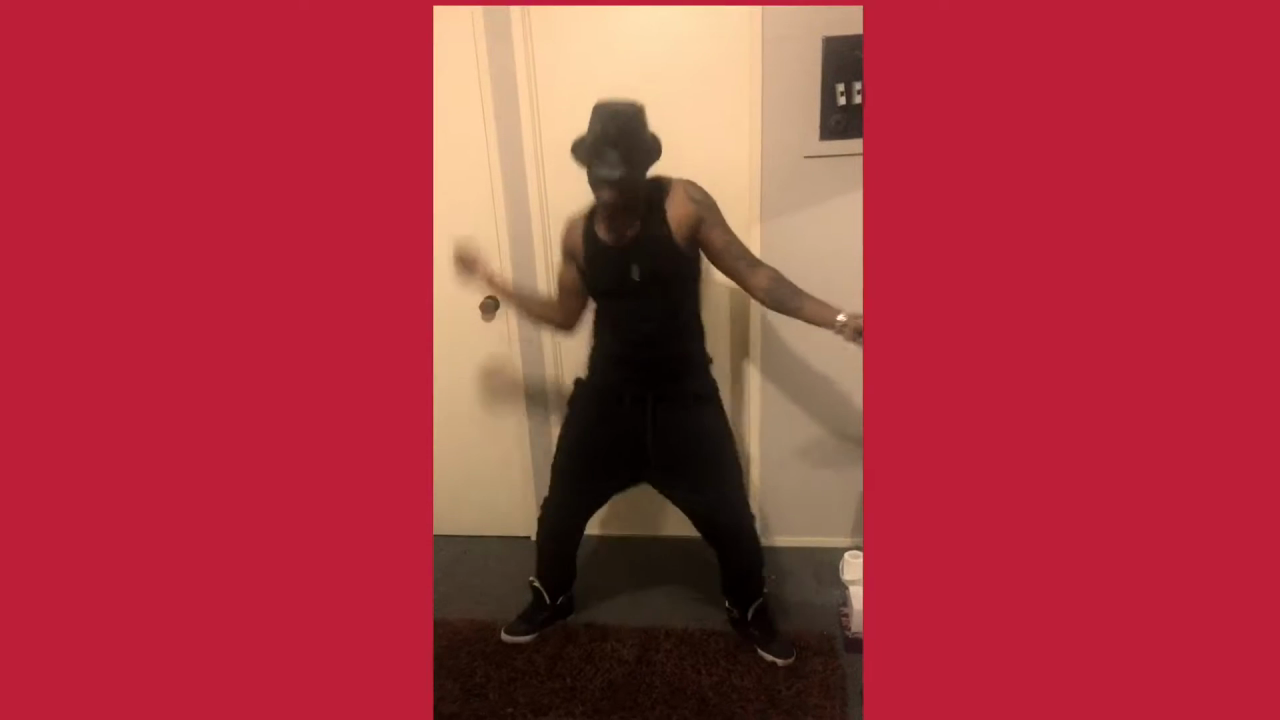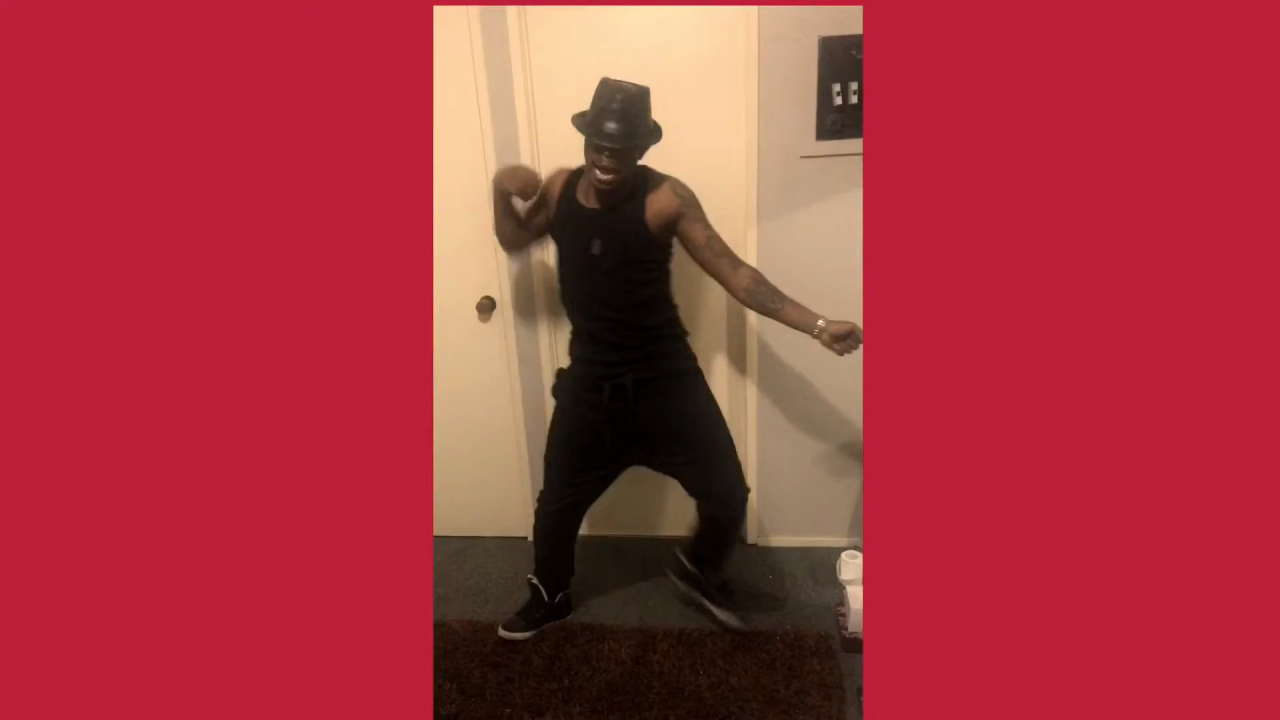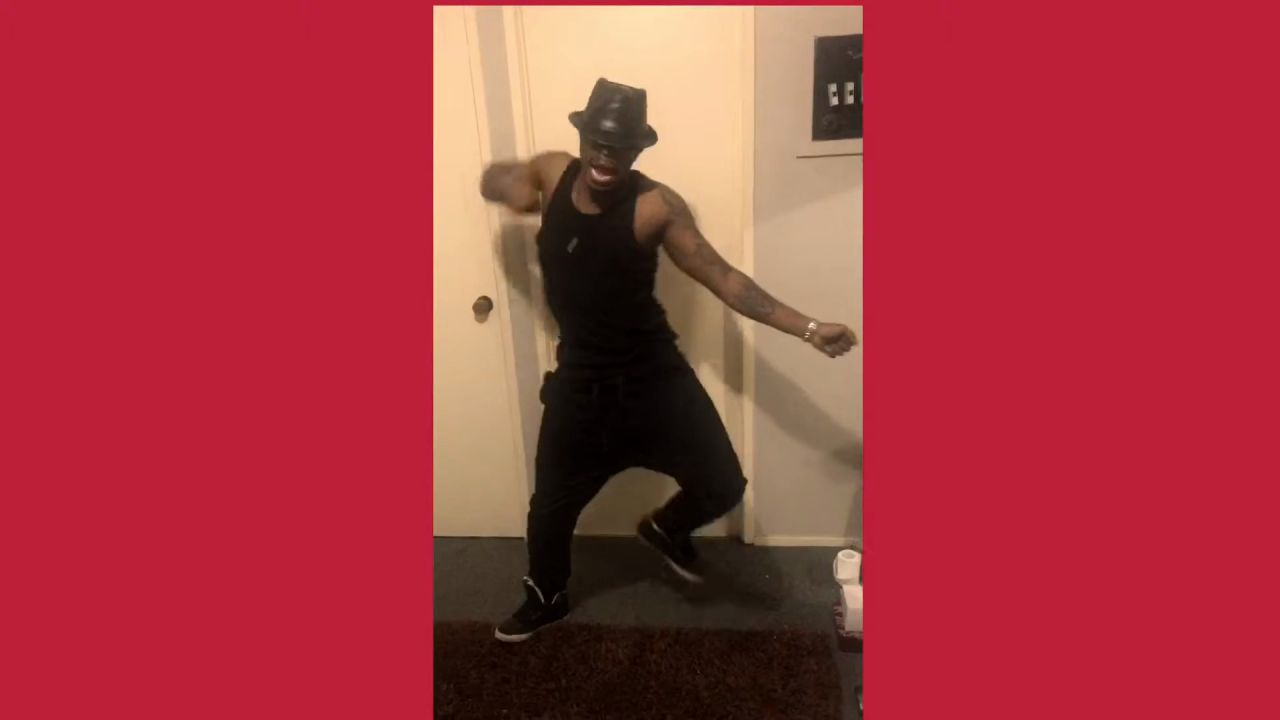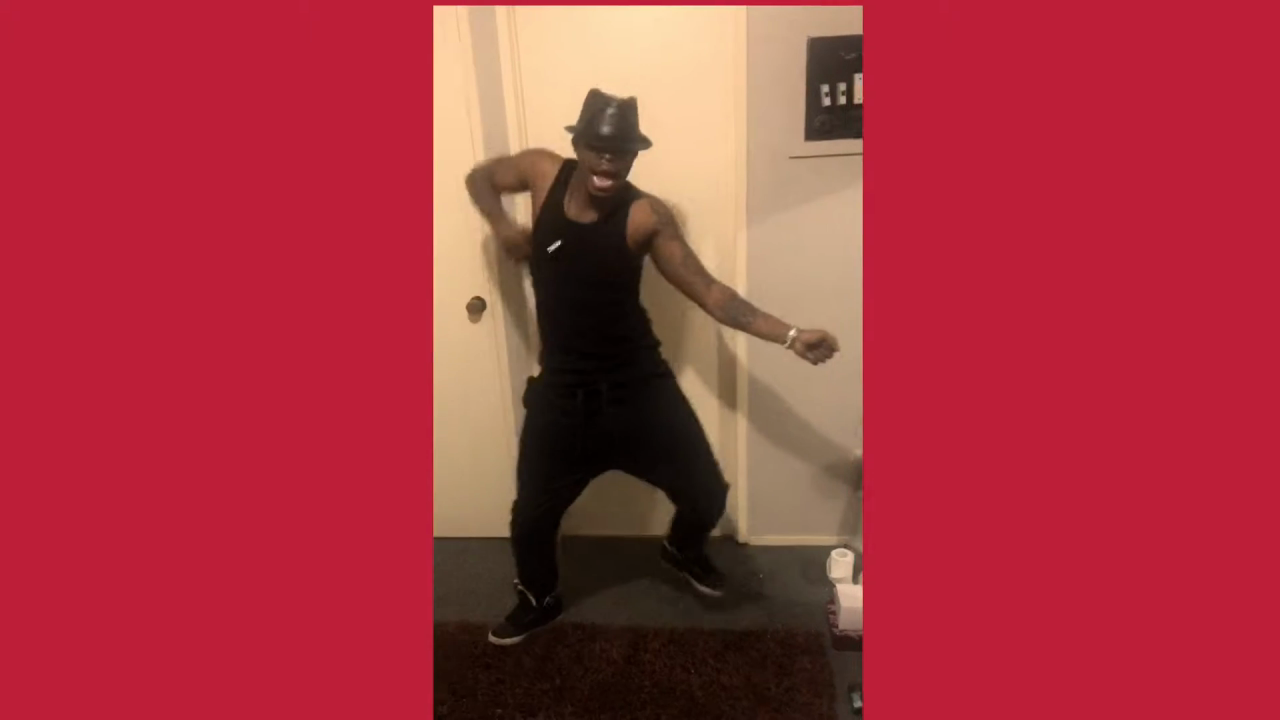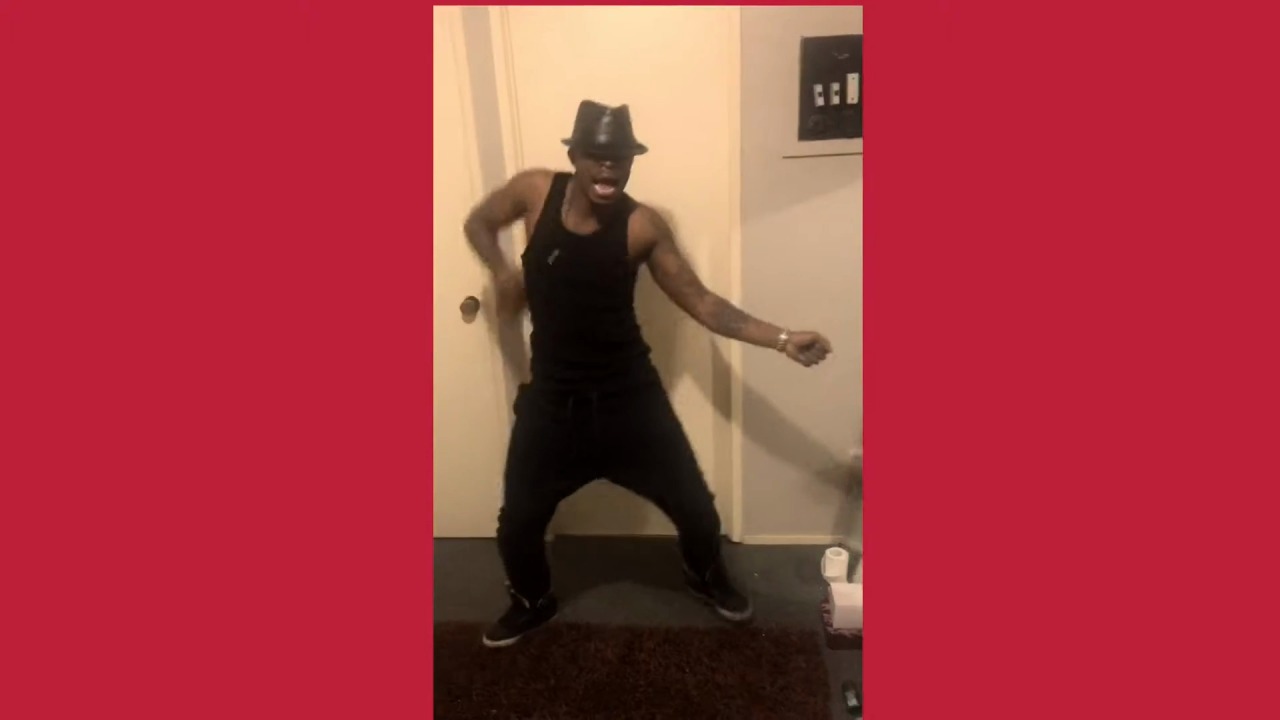
dt=0.1s
person 1, frame 1
left shoulder: (683, 204)
right shoulder: (580, 232)
left elbow: (752, 274)
right elbow: (564, 317)
left wrist: (838, 318)
right wrist: (493, 281)
left hip: (682, 397)
right hip: (605, 398)
left knee: (731, 523)
right knee: (561, 512)
left ankle: (748, 610)
right ankle: (550, 599)
person 1, frame 2
left shoulder: (666, 197)
right shoulder: (561, 186)
left elbow: (732, 273)
right elbow: (516, 240)
left wrist: (815, 325)
right wrist: (503, 193)
left hip: (665, 378)
right hip: (590, 384)
left knee: (725, 494)
right knee: (559, 501)
left ankle: (698, 567)
right ankle: (549, 595)
person 1, frame 3
left shoulder: (657, 206)
right shoulder: (552, 172)
left elbow: (723, 279)
right elbow: (493, 180)
left wrist: (809, 328)
right wrist: (512, 192)
left hip: (654, 378)
right hip: (578, 385)
left knee: (724, 485)
right knee: (550, 507)
left ankle: (666, 529)
right ankle: (546, 597)
person 1, frame 4
left shoulder: (645, 215)
right shoulder: (542, 172)
left elbow: (705, 290)
right elbow: (479, 177)
left wrist: (790, 335)
right wrist: (502, 226)
left hip: (638, 384)
right hip: (561, 390)
left knee: (706, 492)
right knee: (533, 511)
left ankle: (683, 547)
right ankle: (537, 600)
person 1, frame 5
left shoulder: (643, 225)
right shoulder: (535, 192)
left elbow: (700, 303)
right elbow: (477, 221)
left wrist: (782, 338)
right wrist: (503, 271)
left hip: (628, 392)
right hip: (552, 395)
left knee: (694, 504)
right knee: (519, 521)
left ankle: (708, 573)
right ankle: (532, 602)
